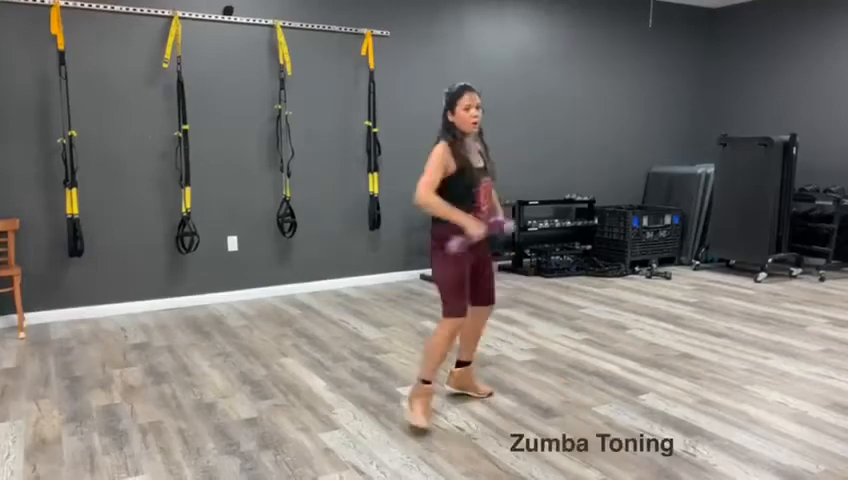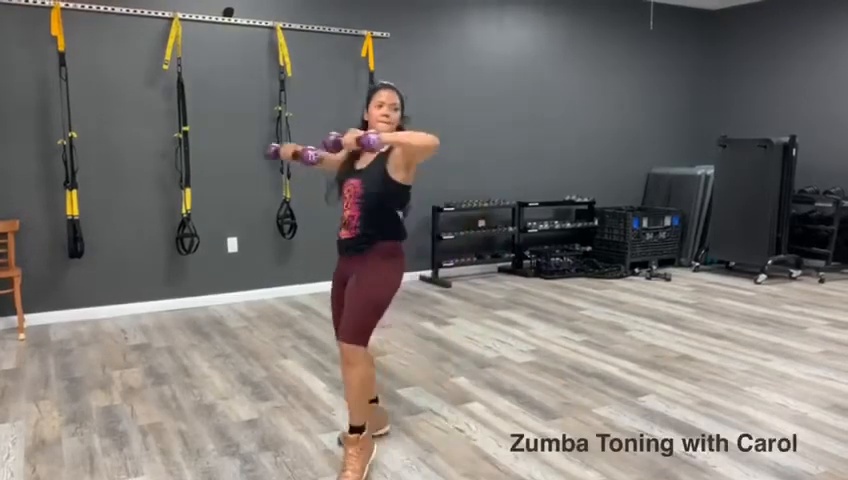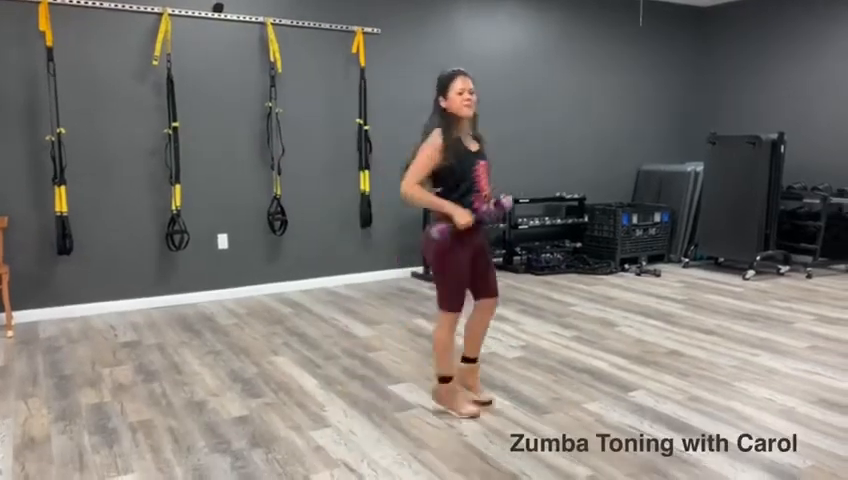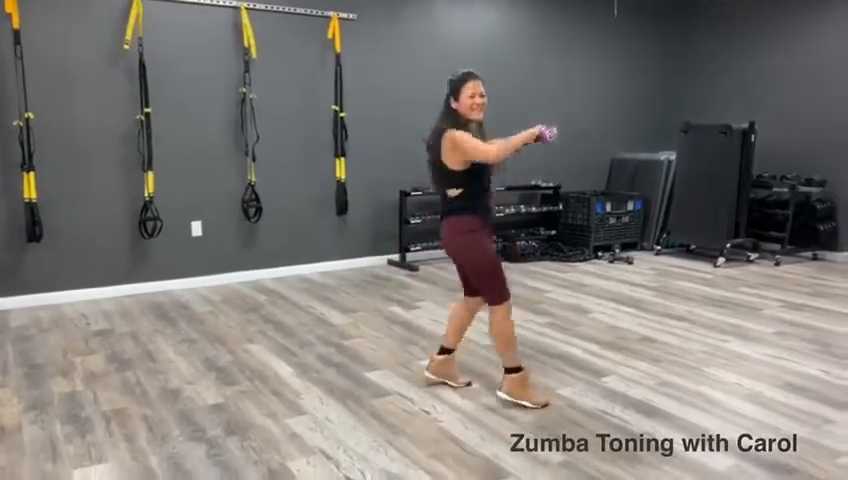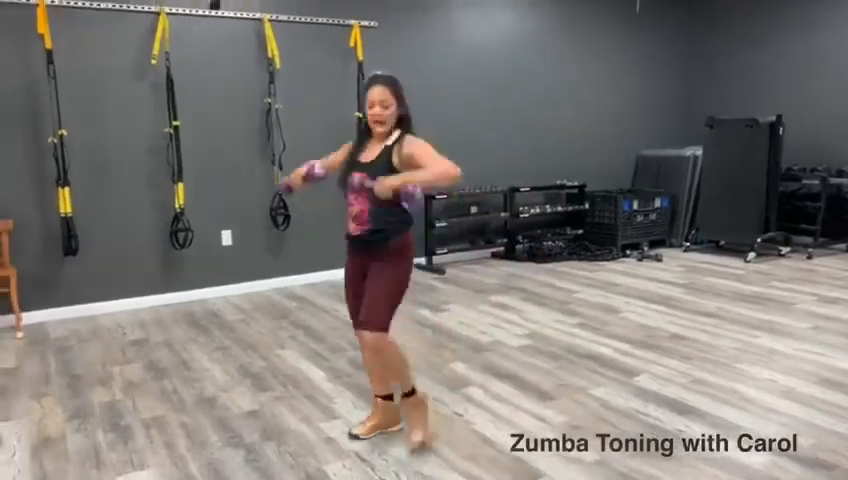
dt=1s
person 1, frame 1
left shoulder: (480, 148)
right shoulder: (445, 151)
right elbow: (423, 196)
left wrist: (498, 212)
right wrist: (466, 221)
left hip: (478, 242)
right hip: (451, 244)
left knee: (483, 308)
right knee: (454, 319)
left ankle: (462, 375)
right ankle: (420, 393)
person 1, frame 2
left shoulder: (399, 154)
right shoulder: (352, 154)
left elbow: (430, 143)
right elbow: (326, 161)
left wrist: (373, 138)
right wrist: (297, 151)
left hip: (380, 260)
right hip: (348, 259)
left knee: (352, 348)
right knee: (351, 345)
left ankle: (358, 443)
right ankle: (374, 415)
person 1, frame 3
left shoulder: (473, 136)
right shoulder: (439, 139)
right elbow: (408, 187)
left wrist: (489, 199)
right wrist: (452, 209)
left hip: (474, 232)
right hip: (450, 237)
left knee: (488, 301)
right knee: (450, 312)
left ankle: (466, 373)
right ankle: (445, 388)
person 1, frame 4
left shoulder: (465, 135)
right shoulder: (456, 138)
right elbow: (492, 154)
right wrist: (530, 134)
left hip: (463, 227)
right hip: (467, 231)
left knee: (474, 297)
right knee: (500, 303)
left ankle: (441, 362)
right ankle: (515, 381)
person 1, frame 5
left shoulder: (408, 146)
right shoulder: (356, 146)
left elbow: (451, 171)
right elbow: (322, 166)
left wrist: (400, 179)
right wrist: (304, 173)
left hip: (390, 254)
right hip: (357, 252)
left knee: (373, 334)
right knee: (363, 334)
left ankle: (413, 403)
right ankle: (385, 409)
